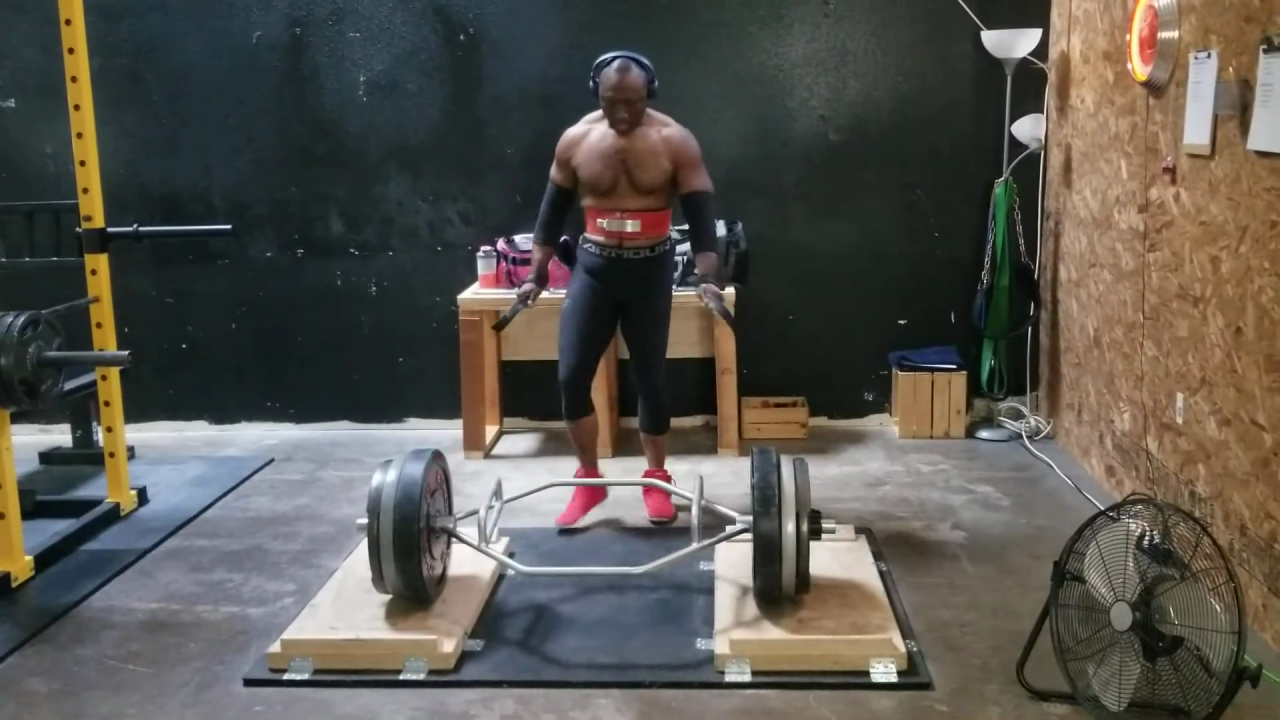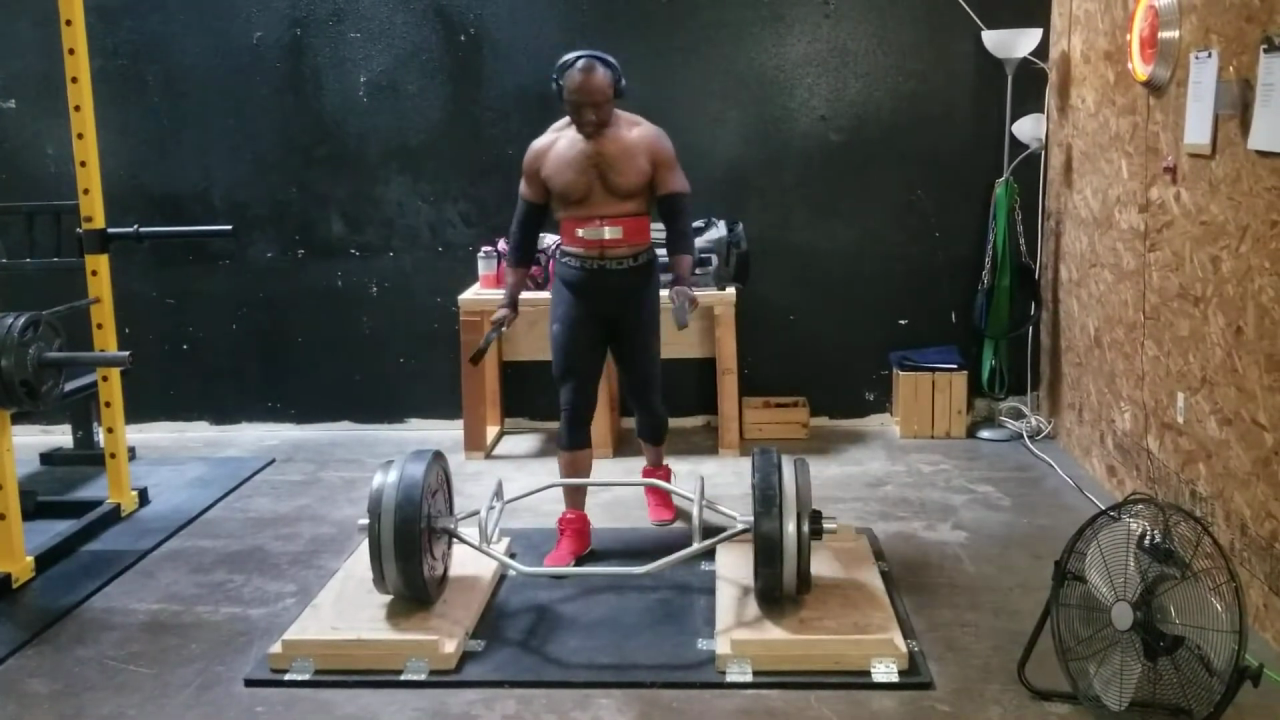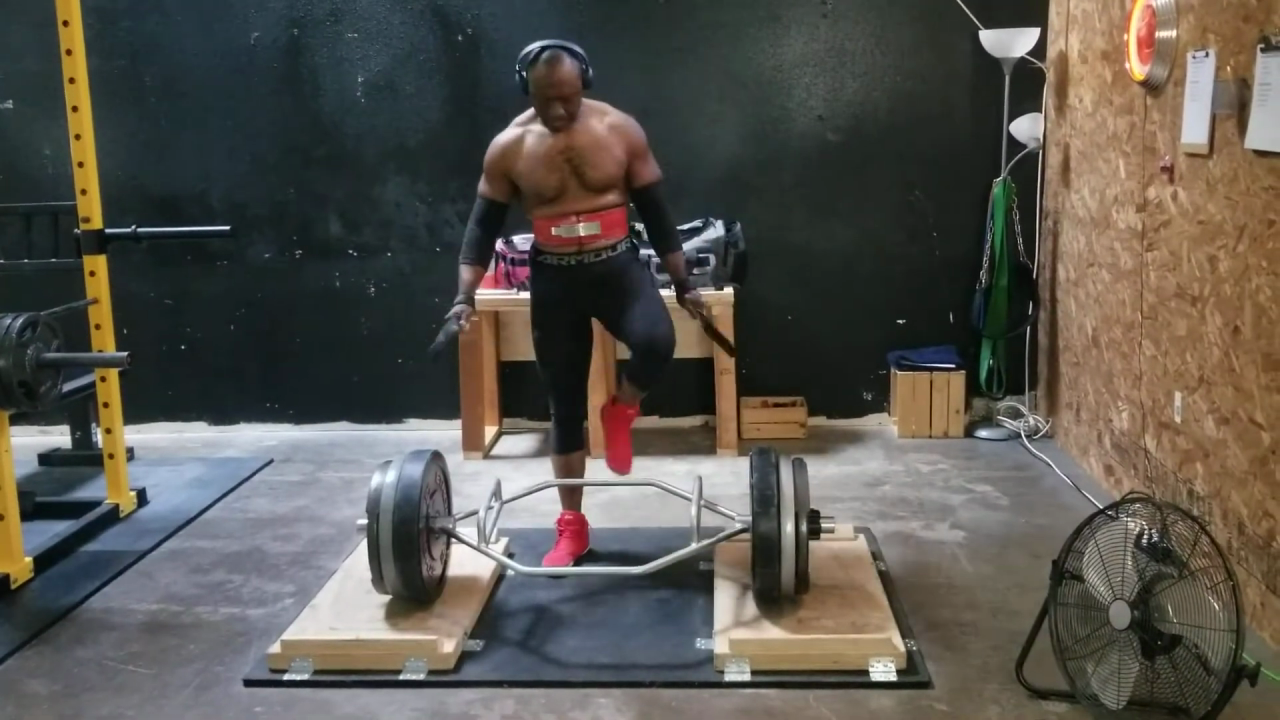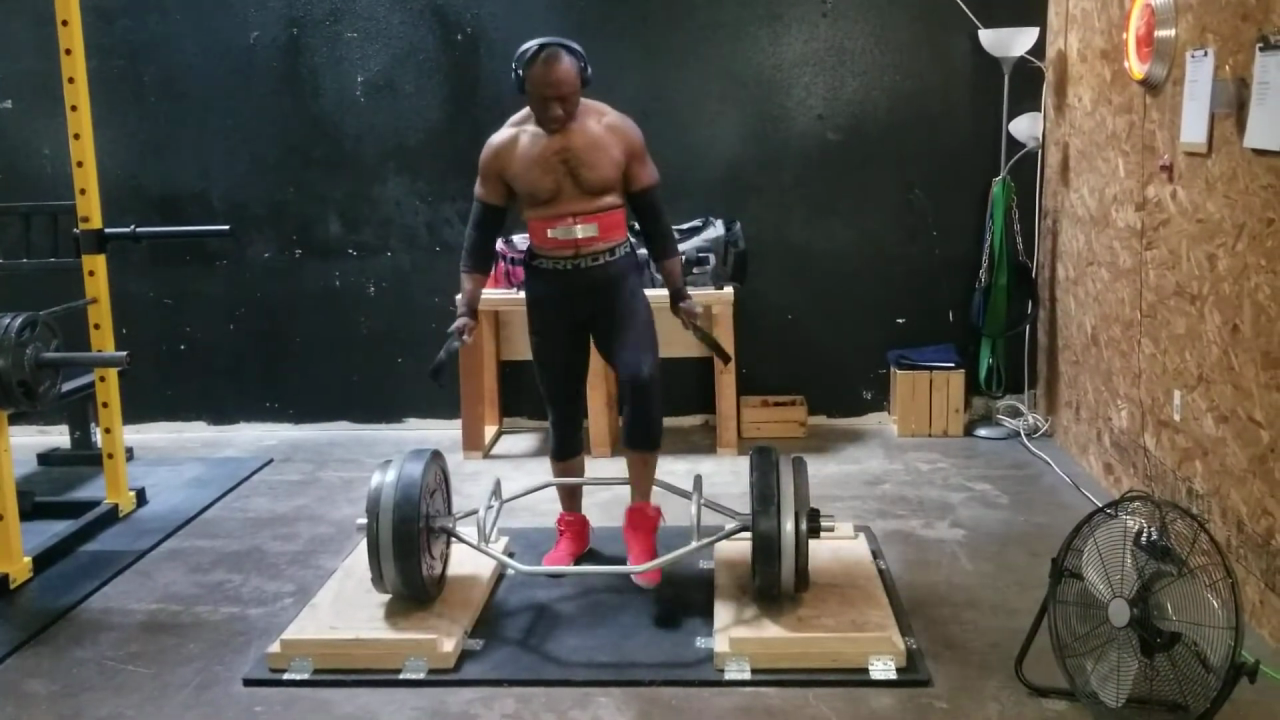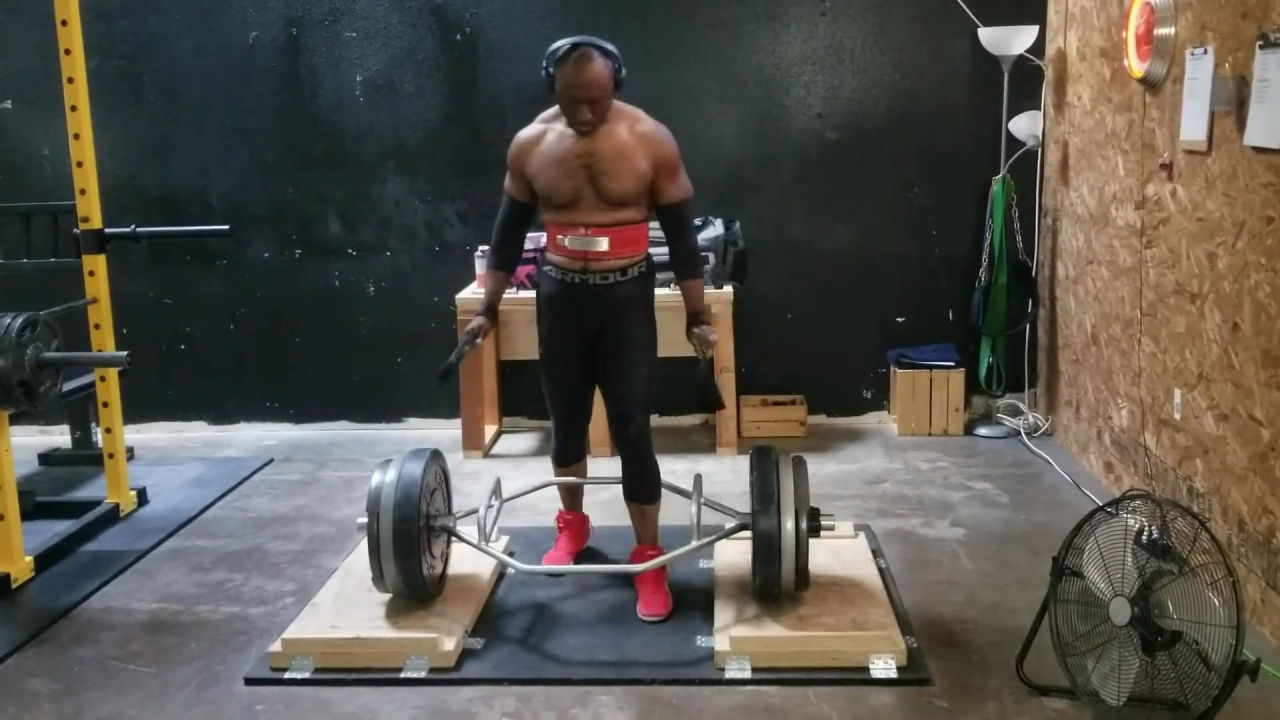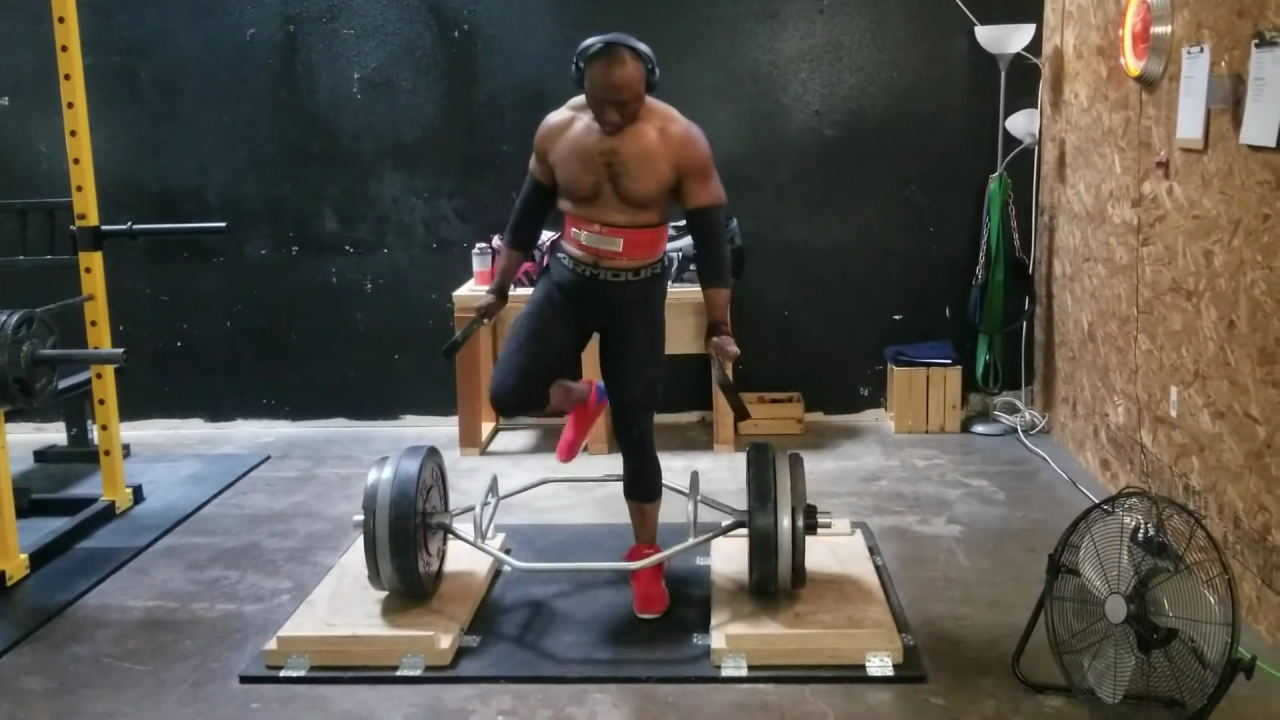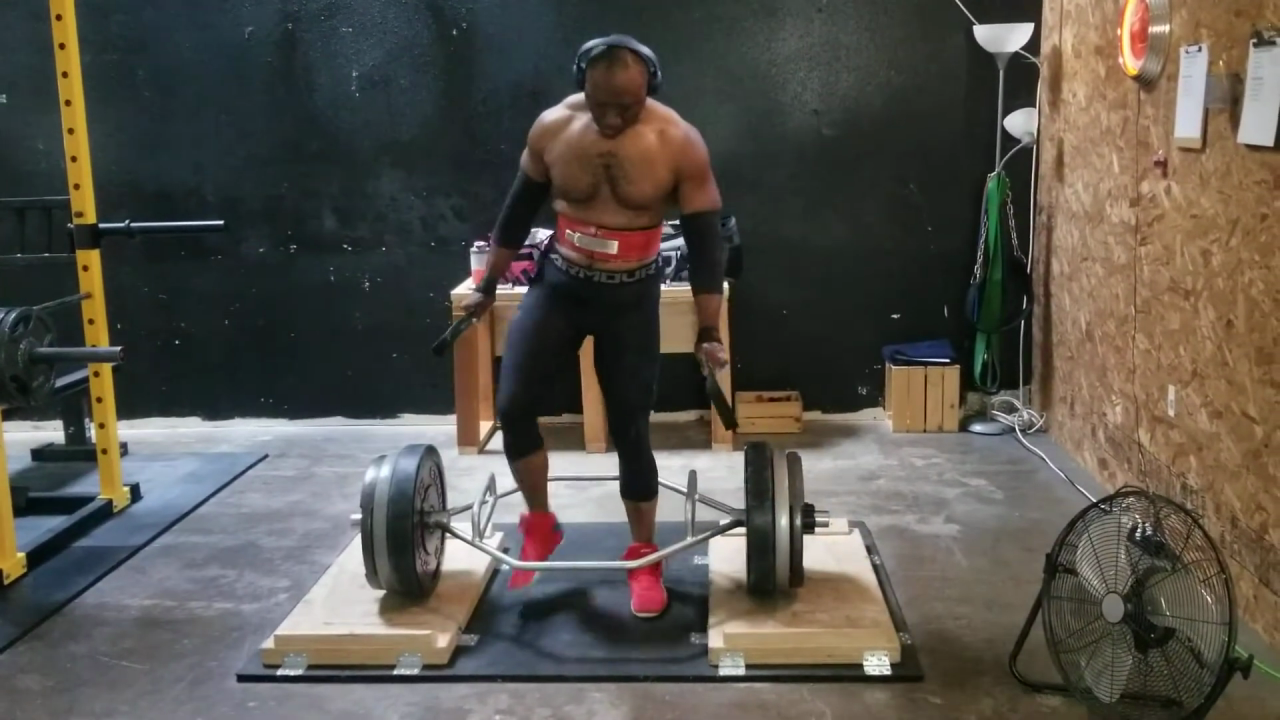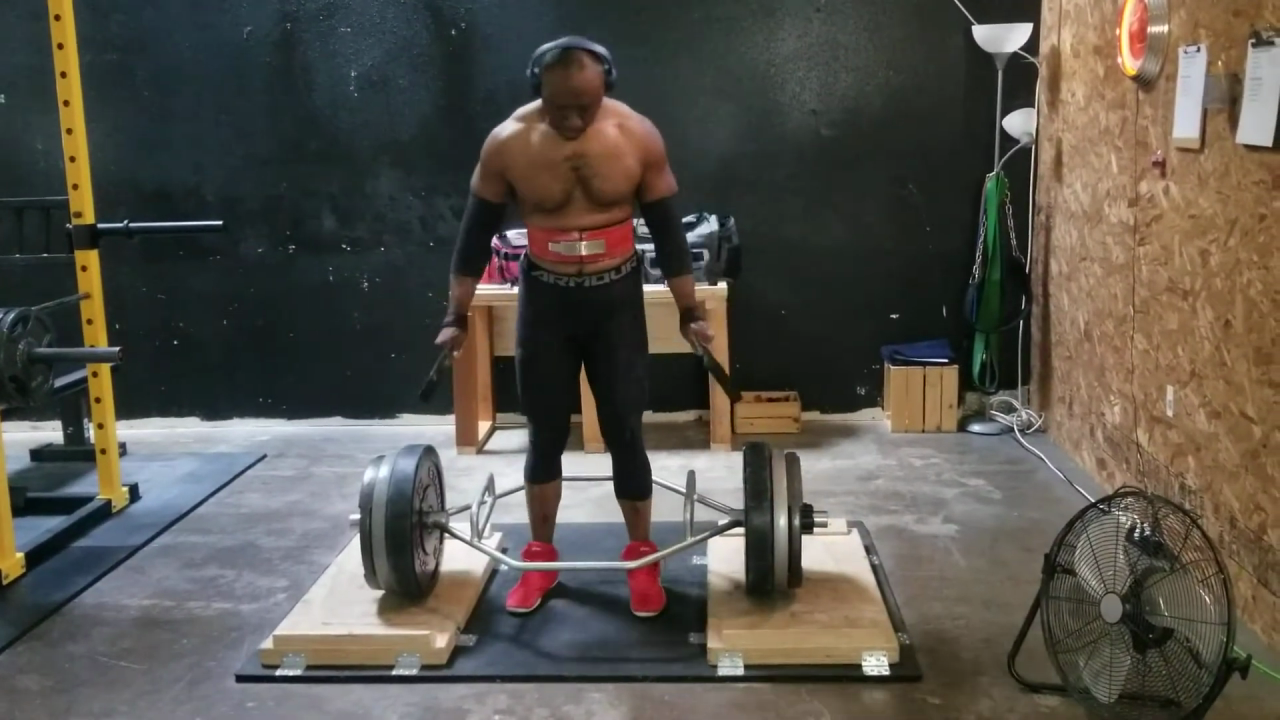
dt=0.3s
person 1, frame 1
left shoulder: (676, 141)
right shoulder: (575, 140)
left elbow: (700, 214)
right elbow: (553, 209)
left wrist: (706, 275)
right wrist: (536, 274)
left hip: (650, 269)
right hip: (592, 267)
left knee: (650, 379)
right knee: (570, 377)
left ankle: (655, 480)
right ankle: (588, 481)
person 1, frame 2
left shoulder: (650, 141)
right shoulder: (543, 151)
left elbow: (678, 217)
right elbow: (525, 228)
left wrist: (681, 279)
right wrist: (510, 299)
left hip: (635, 279)
right hip: (574, 282)
left knee: (645, 390)
right knee: (574, 404)
left ankle: (656, 473)
right ankle: (574, 524)
person 1, frame 3
left shoulder: (621, 130)
right shoulder: (508, 147)
left elbow: (655, 209)
right elbow: (483, 225)
left wrist: (682, 282)
right wrist: (465, 296)
left hip: (617, 264)
right hip: (553, 278)
left knee: (657, 339)
right knee: (565, 404)
left ankle: (619, 413)
right ankle: (572, 524)
person 1, frame 4
left shoulder: (619, 131)
right shoulder: (502, 147)
left elbow: (652, 215)
right elbow: (482, 231)
left wrist: (679, 291)
right wrist: (467, 307)
left hip: (615, 272)
right hip: (548, 284)
left knee: (643, 379)
right knee: (563, 408)
left ankle: (640, 514)
right ankle: (573, 525)
person 1, frame 5
left shoulder: (651, 140)
right shoulder: (530, 144)
left elbow: (680, 233)
right elbow: (509, 231)
left wrist: (696, 316)
right wrist: (489, 308)
left hip: (627, 297)
right hip: (559, 295)
left knee: (631, 431)
right knee: (567, 422)
left ankle: (649, 560)
right ankle: (573, 523)
person 1, frame 6
left shoulder: (682, 141)
right shoulder: (556, 129)
left elbow: (710, 237)
right elbow: (528, 211)
left wrist: (718, 326)
right wrist: (499, 287)
left hip: (636, 293)
right hip: (565, 279)
left knee: (635, 431)
right knee: (507, 392)
left ankle: (646, 558)
right ankle: (583, 398)
person 1, frame 7
left shoulder: (681, 144)
right shoulder: (552, 127)
left elbow: (705, 241)
right elbow: (519, 208)
left wrist: (708, 331)
right wrist: (486, 285)
left hip: (631, 296)
right hip: (558, 284)
left knee: (630, 431)
right knee: (512, 407)
left ankle: (644, 558)
right ankle: (538, 524)
person 1, frame 8
left shoulder: (638, 135)
right shoulder: (507, 142)
left elbow: (667, 229)
right elbow: (476, 232)
left wrist: (689, 312)
right wrist: (457, 316)
left hip: (616, 298)
right hip: (544, 299)
left knee: (624, 432)
right knee: (546, 434)
left ankle: (642, 557)
right ankle: (540, 556)
